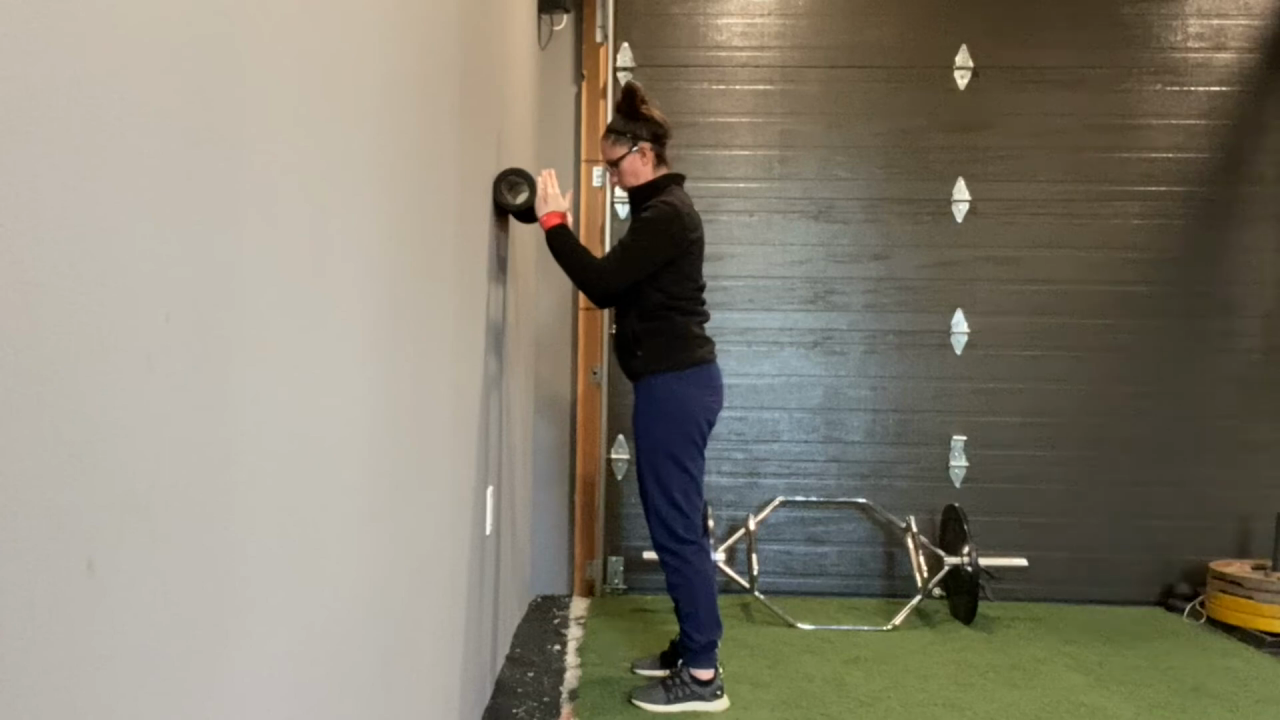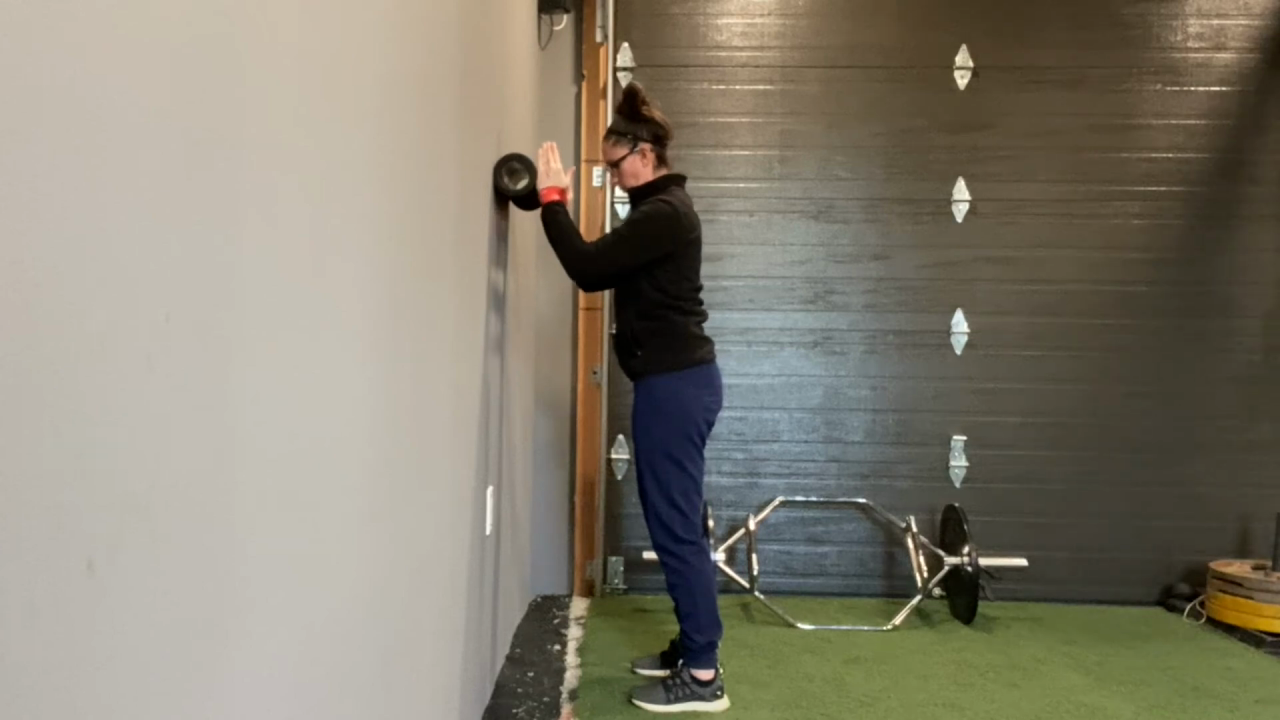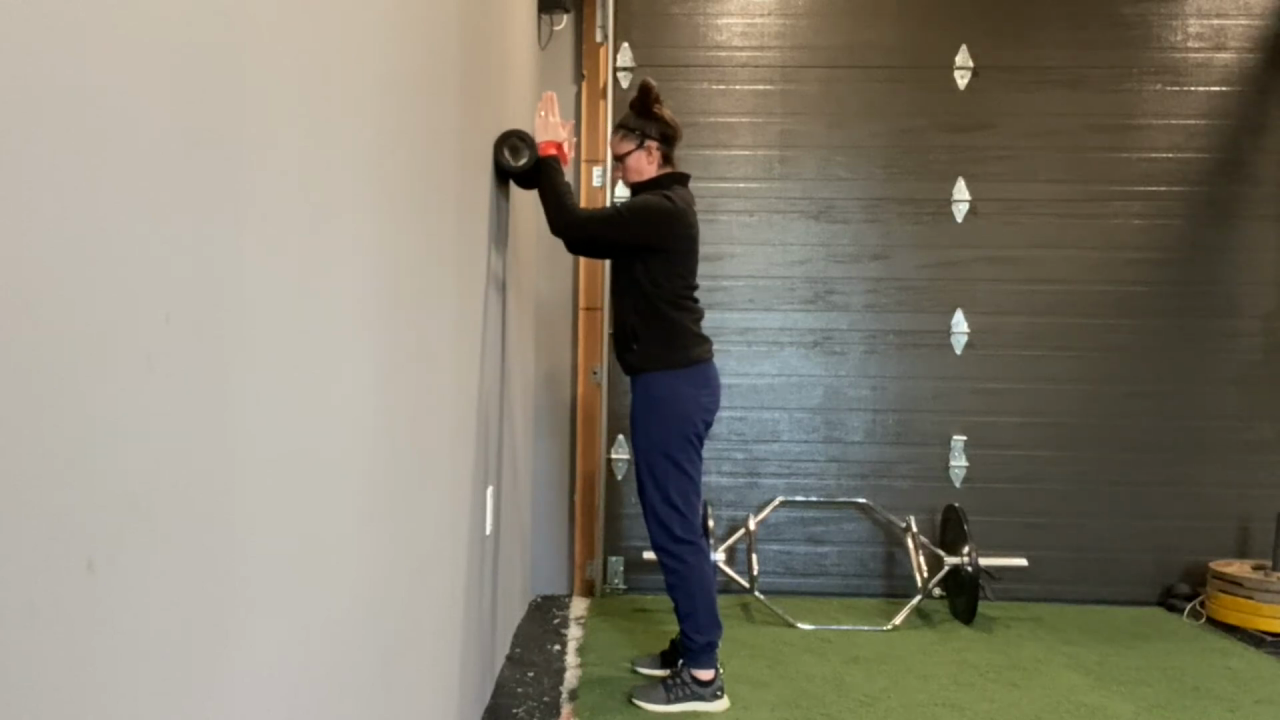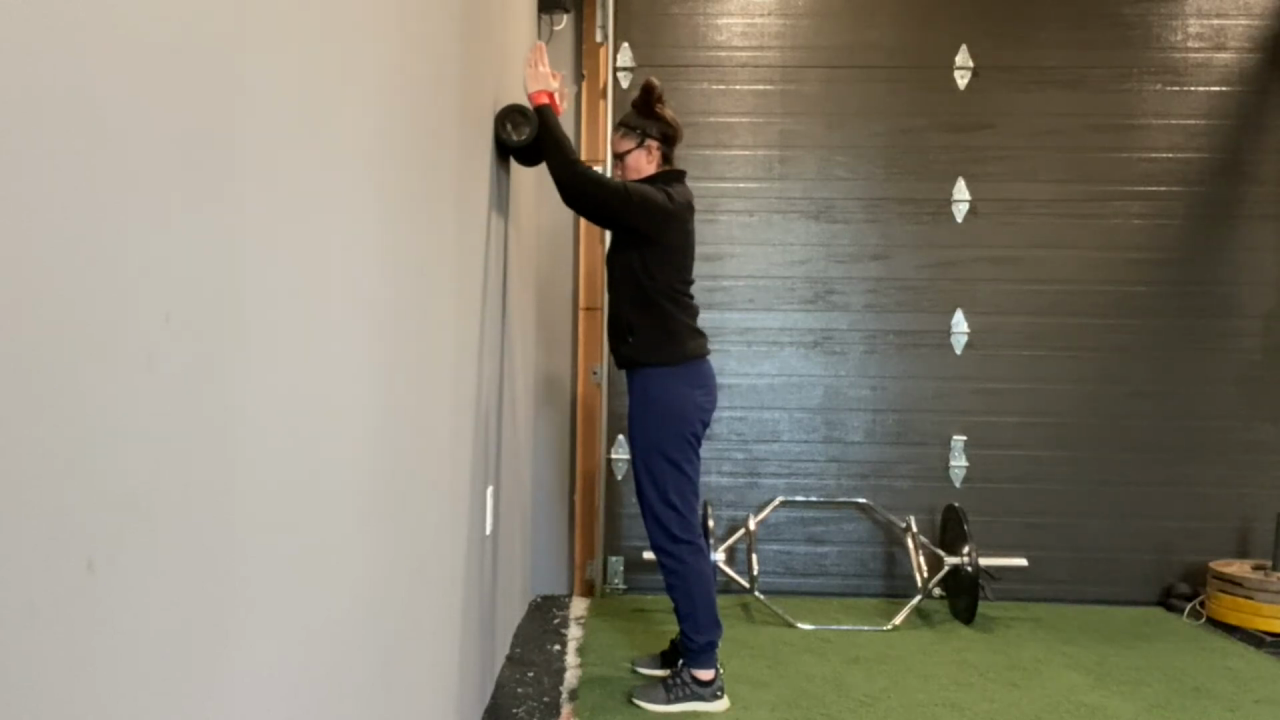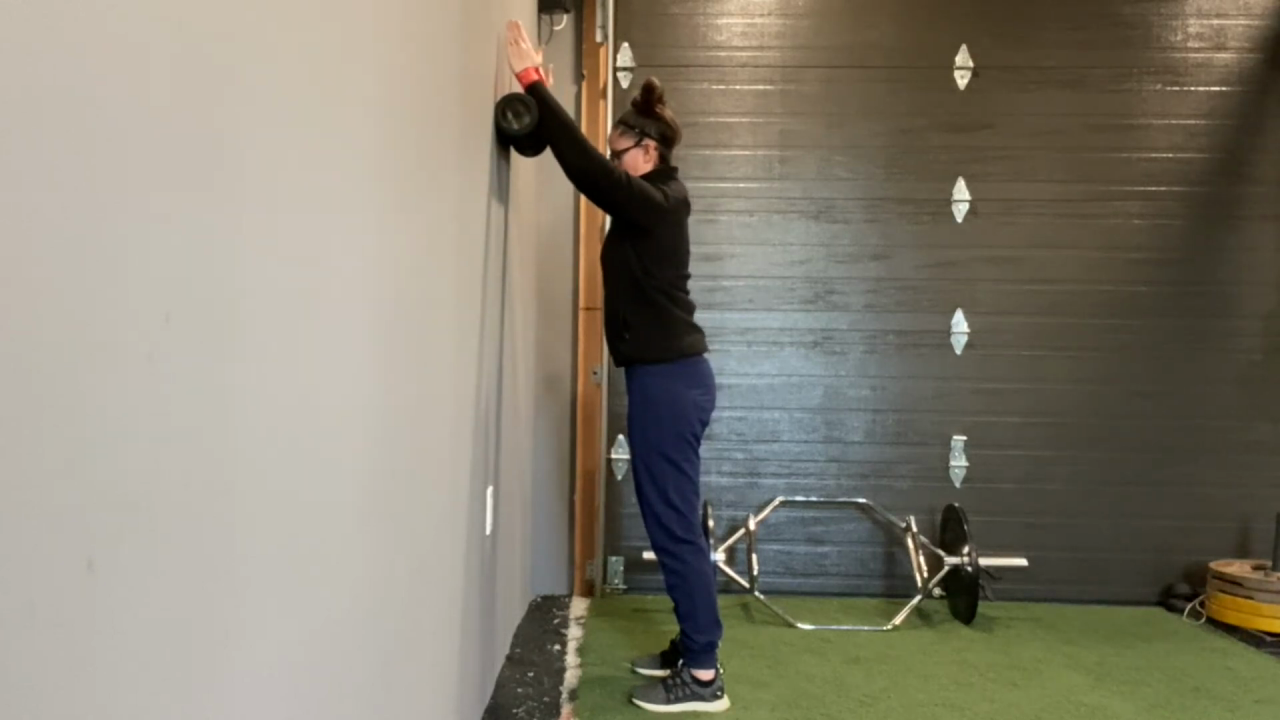
dt=1s
person 1, frame 1
left shoulder: (666, 214)
right shoulder: (663, 208)
left elbow: (604, 285)
right elbow: (620, 281)
left wrist: (555, 222)
right wrist: (561, 224)
left hip: (676, 383)
right hip: (677, 380)
left knee: (677, 527)
right knee: (676, 524)
right ankle: (692, 649)
person 1, frame 2
left shoulder: (664, 214)
right shoulder: (662, 209)
left elbow: (587, 269)
right elbow: (605, 268)
left wrist: (552, 200)
right wrist: (559, 203)
left hip: (675, 384)
right hip: (676, 380)
left knee: (677, 527)
right knee: (674, 524)
right ankle: (693, 648)
person 1, frame 3
left shoulder: (661, 210)
right shoulder: (663, 207)
left elbow: (571, 226)
right elbow: (587, 239)
left wrist: (548, 154)
right wrist: (557, 161)
left hip: (673, 383)
right hip: (675, 378)
left knee: (676, 527)
right knee: (674, 523)
right ankle: (692, 649)
person 1, frame 4
left shoulder: (656, 206)
right shoulder: (660, 203)
left elbow: (576, 184)
right elbow: (590, 188)
left wrist: (542, 104)
right wrist: (549, 112)
left hip: (668, 381)
right hip: (672, 376)
left knee: (674, 527)
right knee: (673, 523)
right ankle: (693, 649)
person 1, frame 5
left shoulder: (650, 204)
right shoulder: (655, 201)
left elbow: (583, 164)
right elbow: (588, 163)
left wrist: (533, 81)
right wrist: (540, 92)
left hip: (667, 381)
right hip: (671, 376)
left knee: (674, 527)
right knee: (672, 523)
right ankle: (694, 649)
